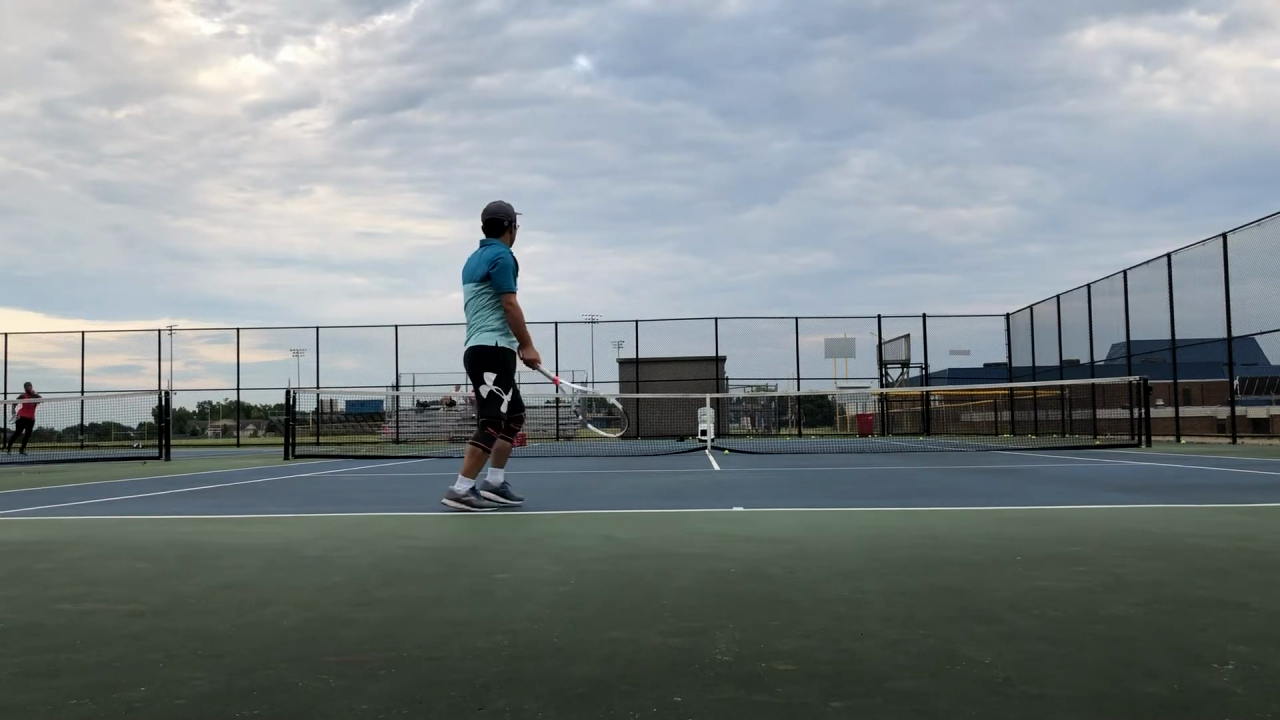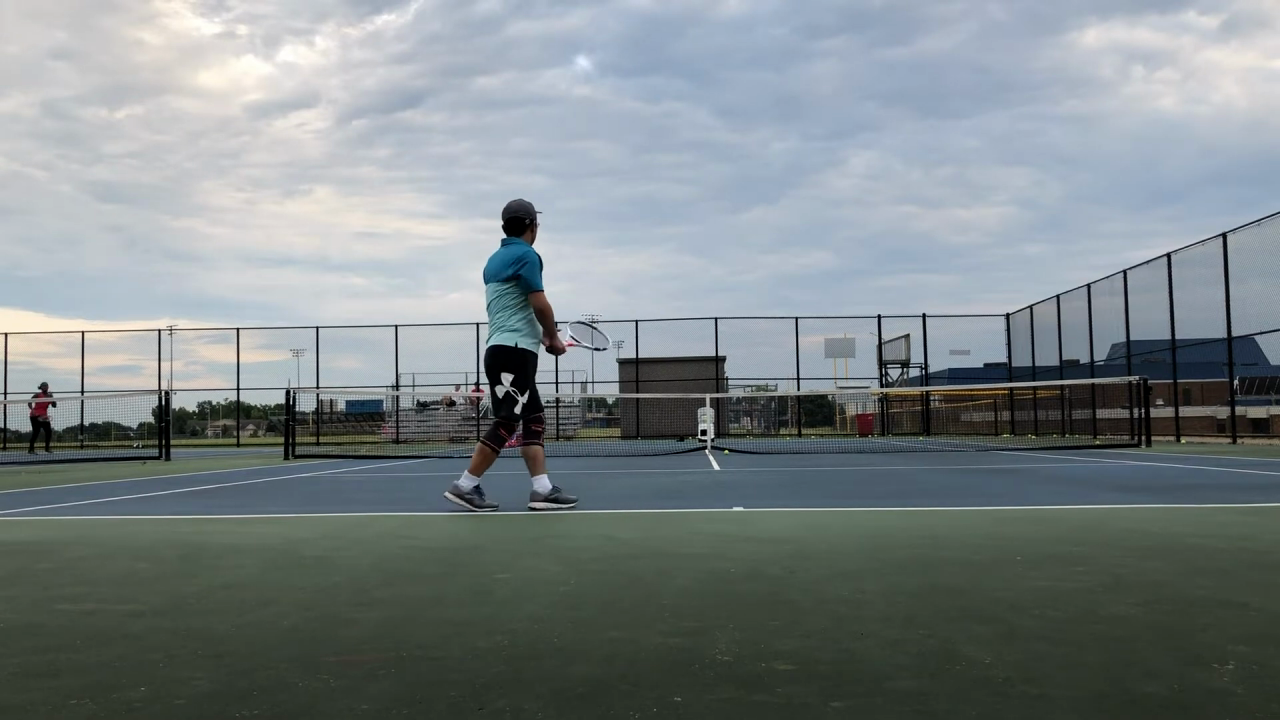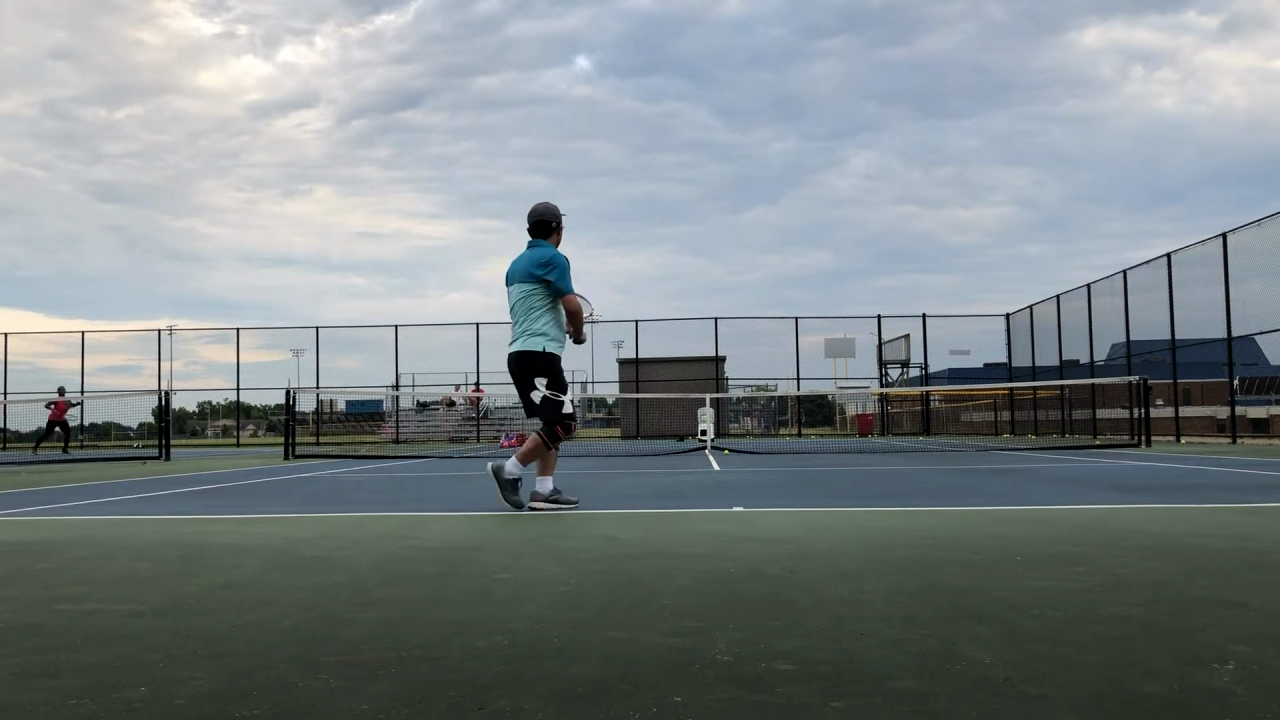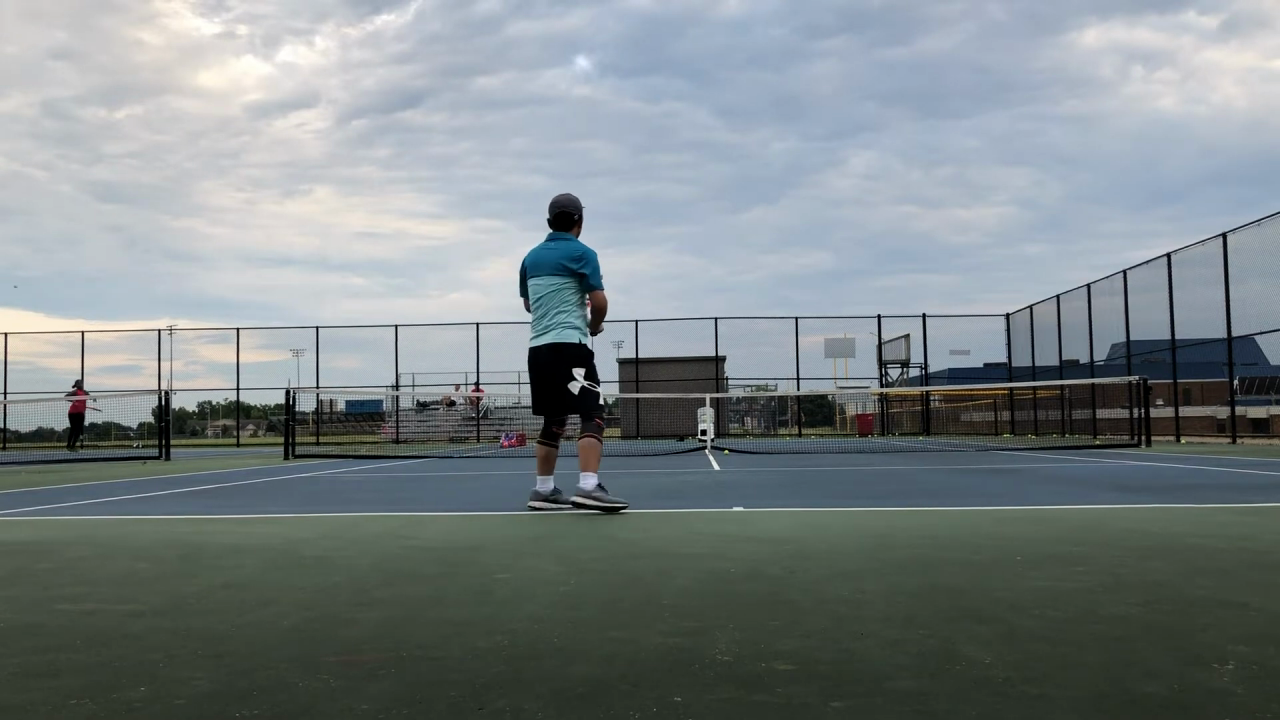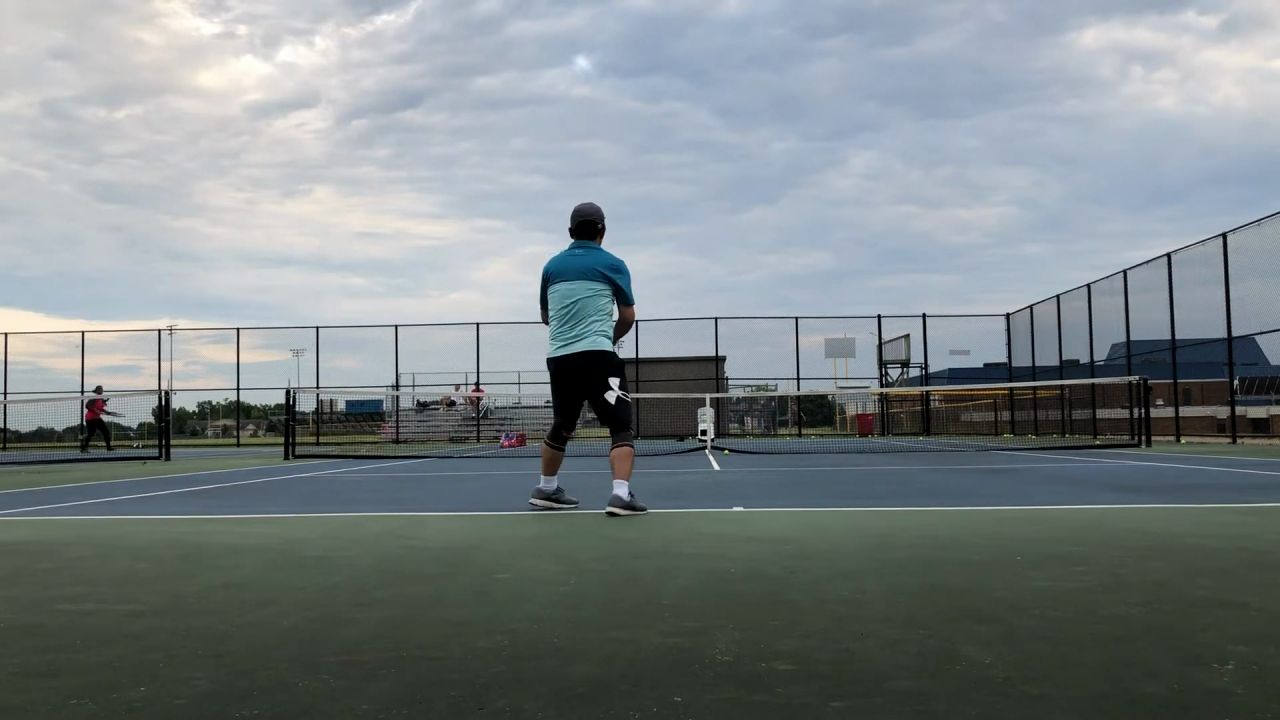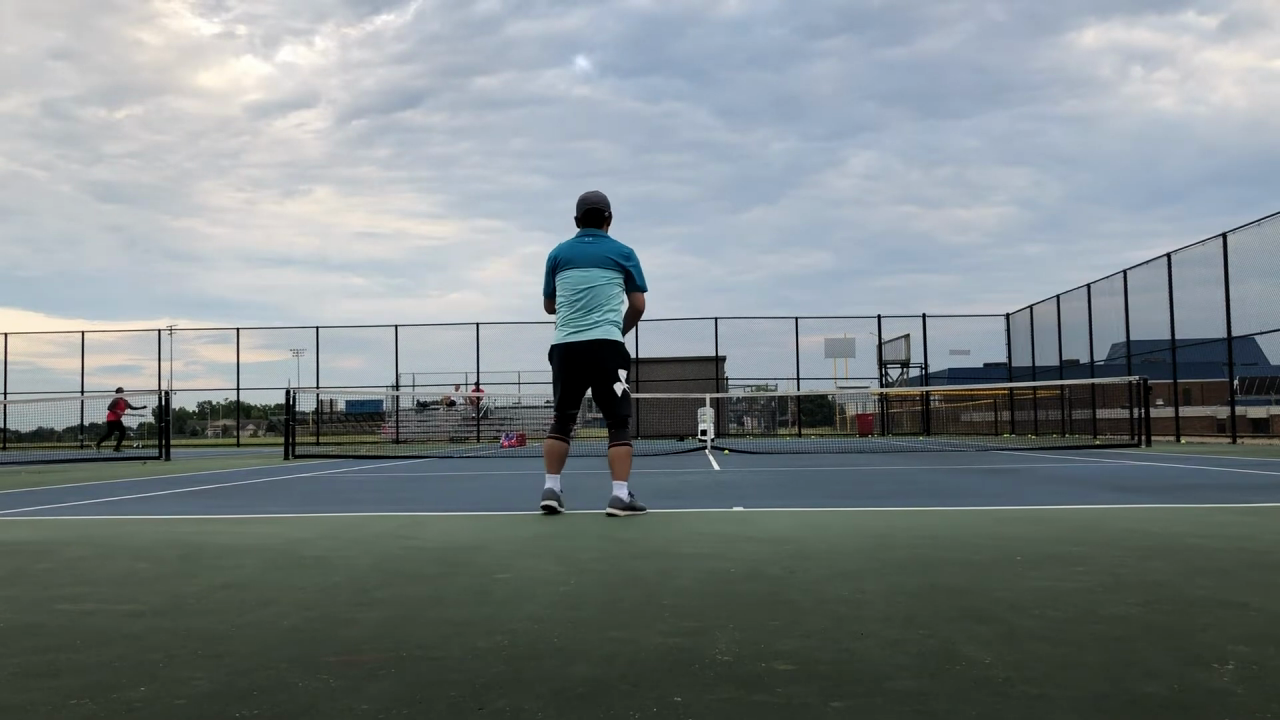
dt=0.2s
person 1, frame 1
left shoulder: (474, 259)
right shoulder: (502, 257)
right elbow: (509, 305)
left wrist: (518, 344)
right wrist: (527, 346)
left hip: (481, 350)
right hip: (493, 350)
left knee: (514, 416)
right knee: (491, 421)
left ankle: (493, 481)
right ankle: (462, 489)
person 1, frame 2
left shoulder: (494, 259)
right shoulder: (526, 255)
right elbow: (540, 302)
left wrist: (541, 333)
right wrist: (552, 335)
left hip: (505, 351)
right hip: (513, 351)
left knee: (533, 420)
right knee: (506, 424)
left ankle: (543, 490)
right ankle: (465, 487)
person 1, frame 3
left shoulder: (517, 263)
right shoulder: (553, 259)
right elbow: (571, 305)
left wrist: (561, 326)
right wrist: (578, 331)
left hip: (520, 353)
right hip: (538, 354)
left knee: (551, 423)
right knee: (561, 423)
left ankle: (545, 491)
right ankle: (508, 470)
person 1, frame 4
left shoulder: (531, 257)
right shoulder: (582, 254)
right elbow: (599, 302)
right wrist: (594, 325)
left hip: (538, 349)
right hip: (567, 347)
left knee: (554, 422)
right knee: (592, 417)
left ankle: (544, 490)
right ankle: (588, 487)
person 1, frame 5
left shoulder: (552, 266)
right shoulder: (613, 264)
left elbow: (545, 316)
right elbow: (628, 316)
left hip: (559, 358)
right hip: (598, 356)
left knee: (562, 426)
right knee: (621, 427)
left ankle: (546, 489)
right ankle: (621, 495)
person 1, frame 6
left shoulder: (558, 254)
right shoulder: (623, 253)
left elbow: (549, 306)
right elbow: (638, 304)
left hip: (565, 348)
right hip: (606, 346)
left knee: (562, 420)
right knee: (618, 423)
left ankle: (551, 488)
right ankle: (620, 495)
